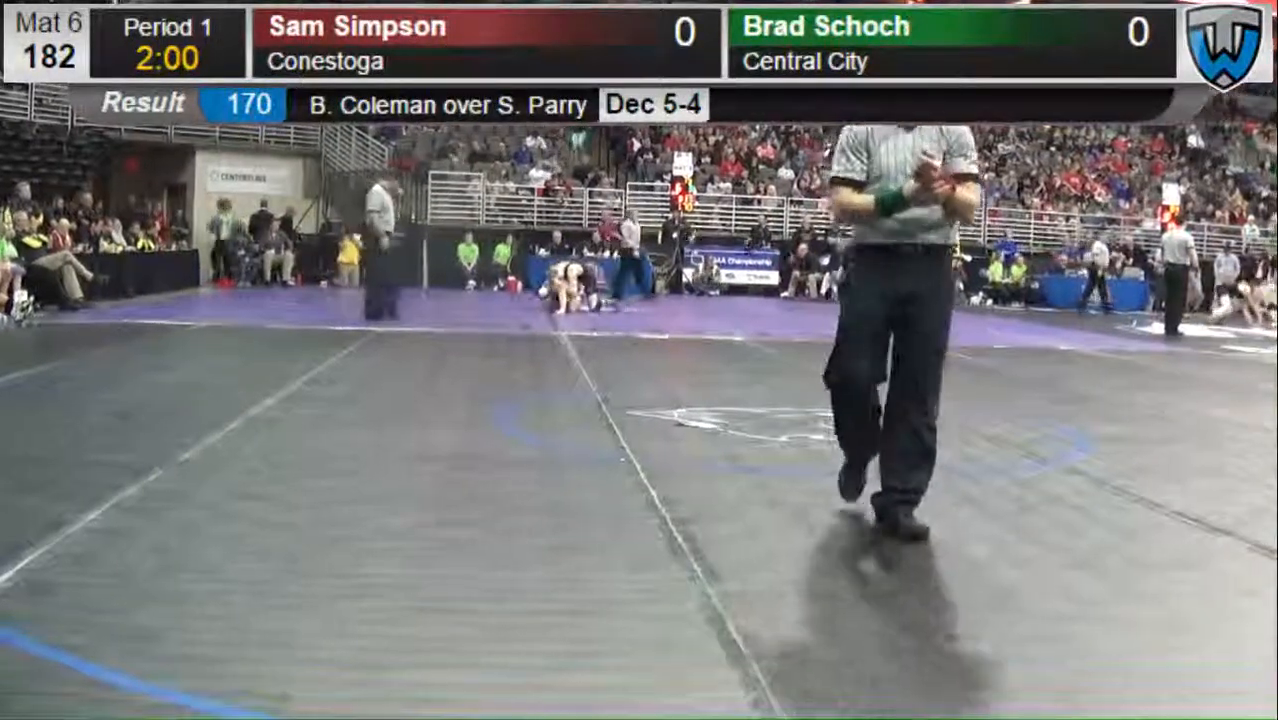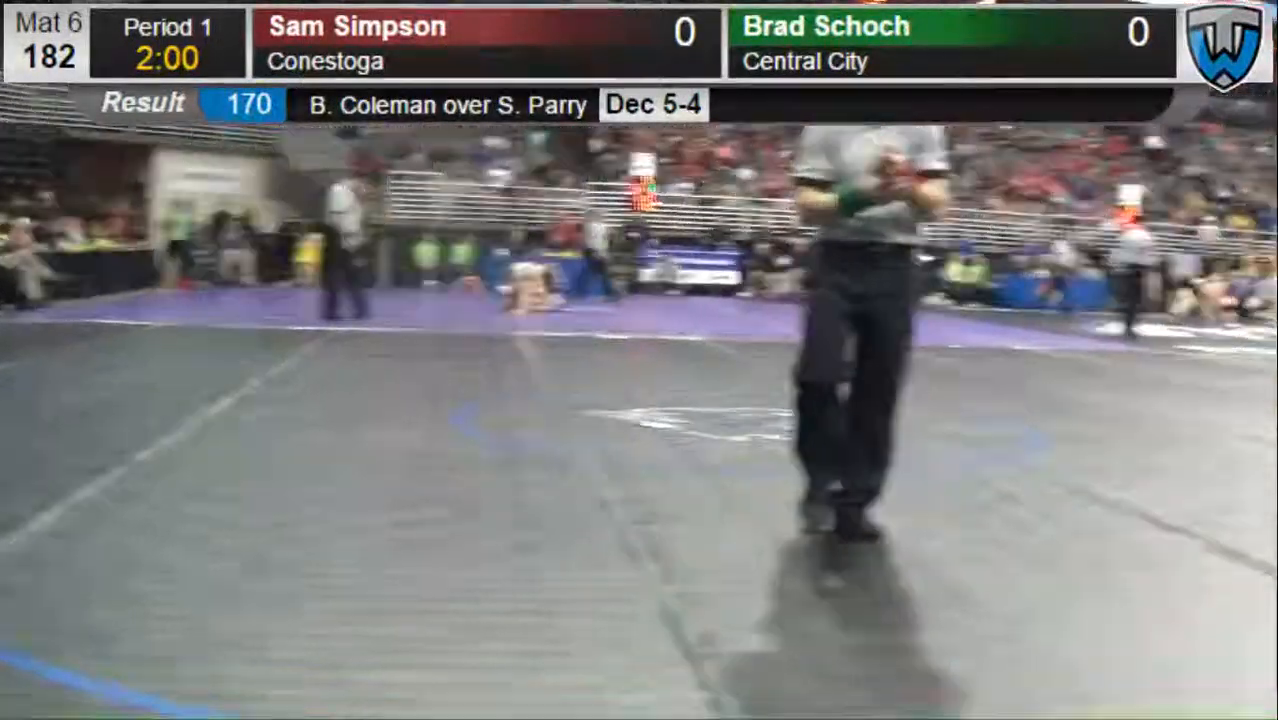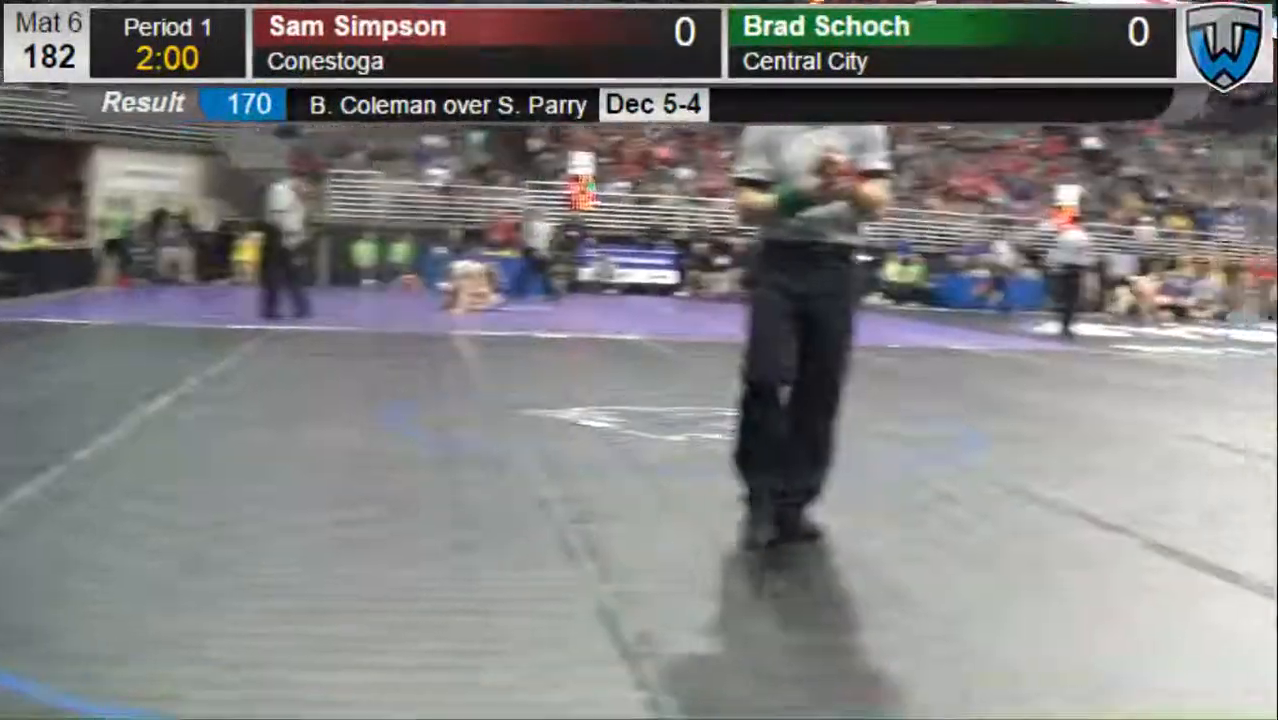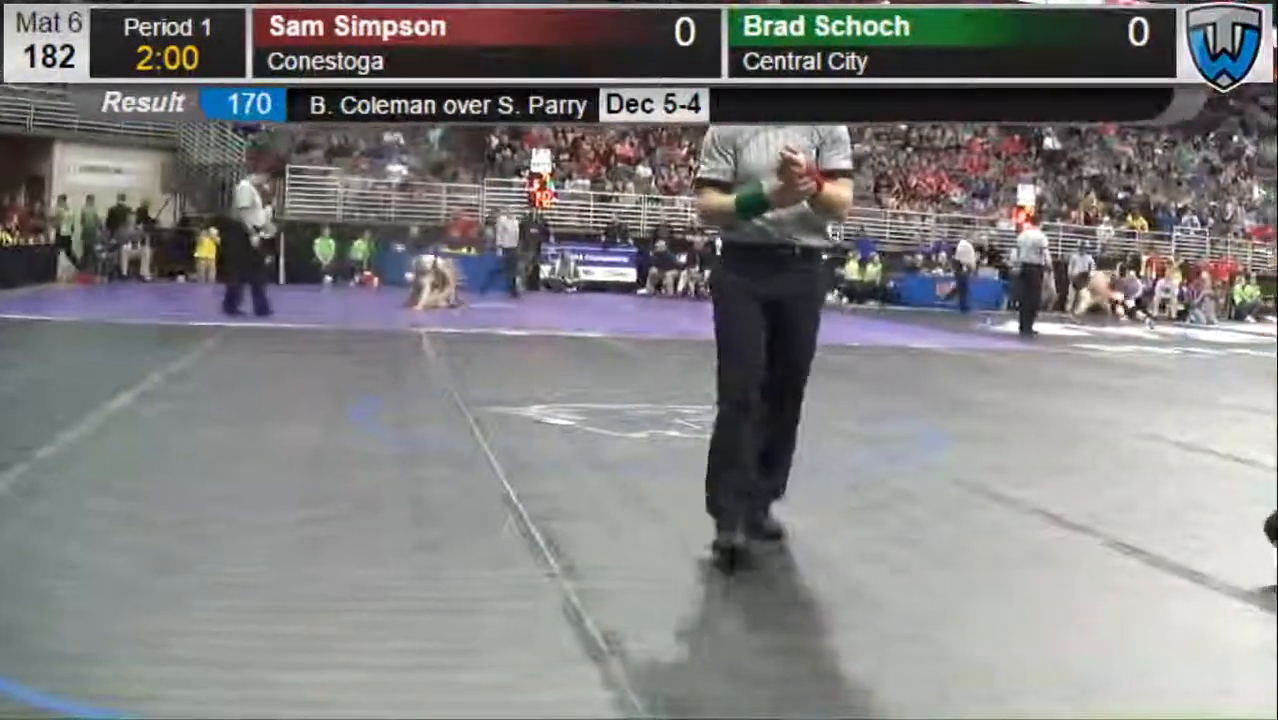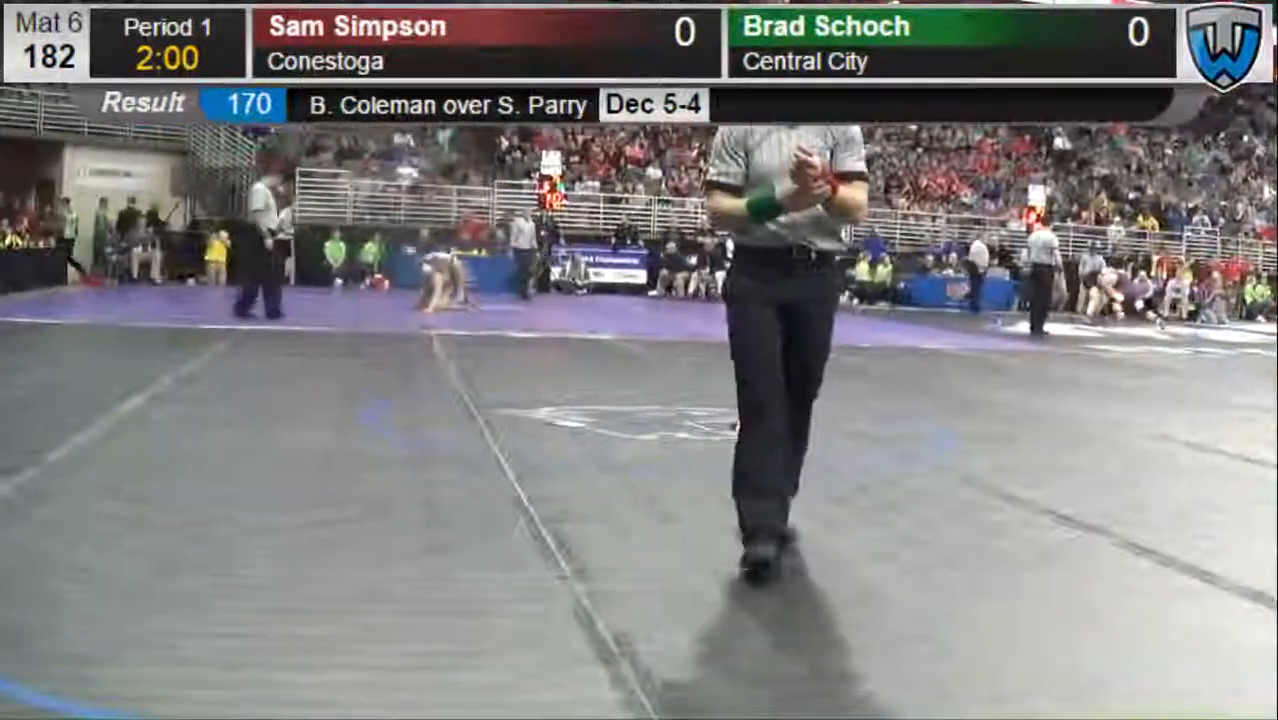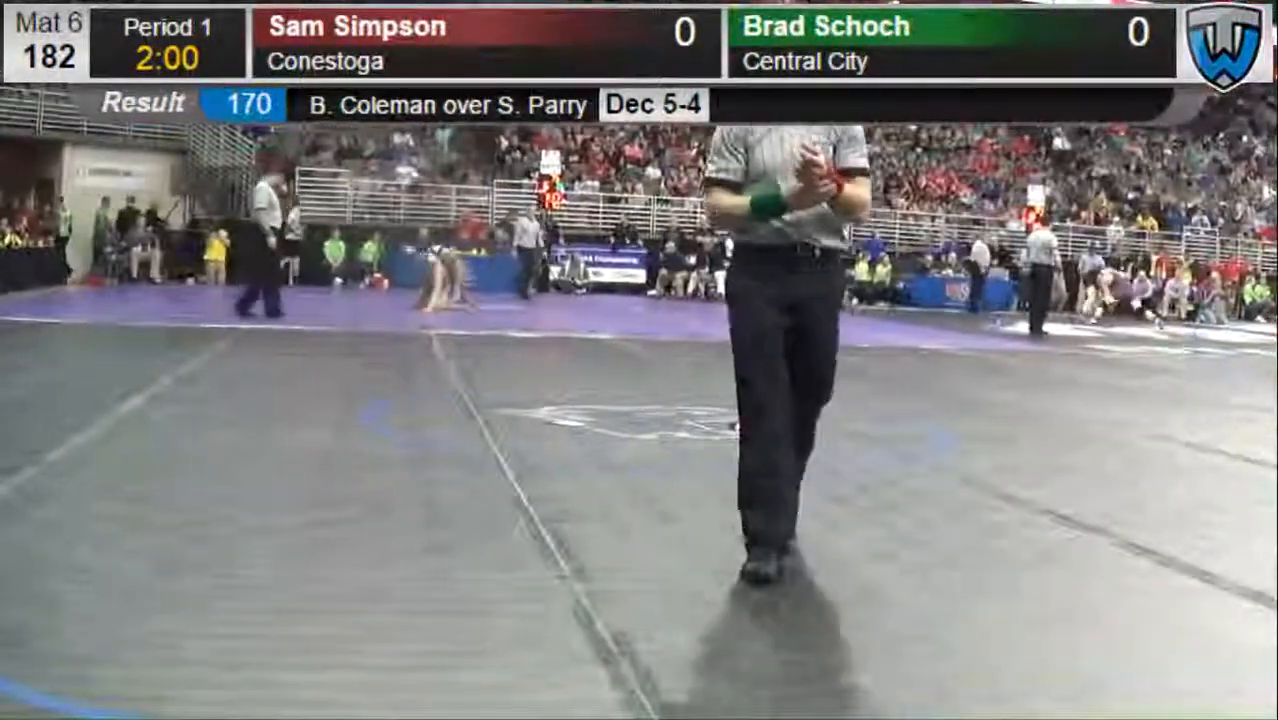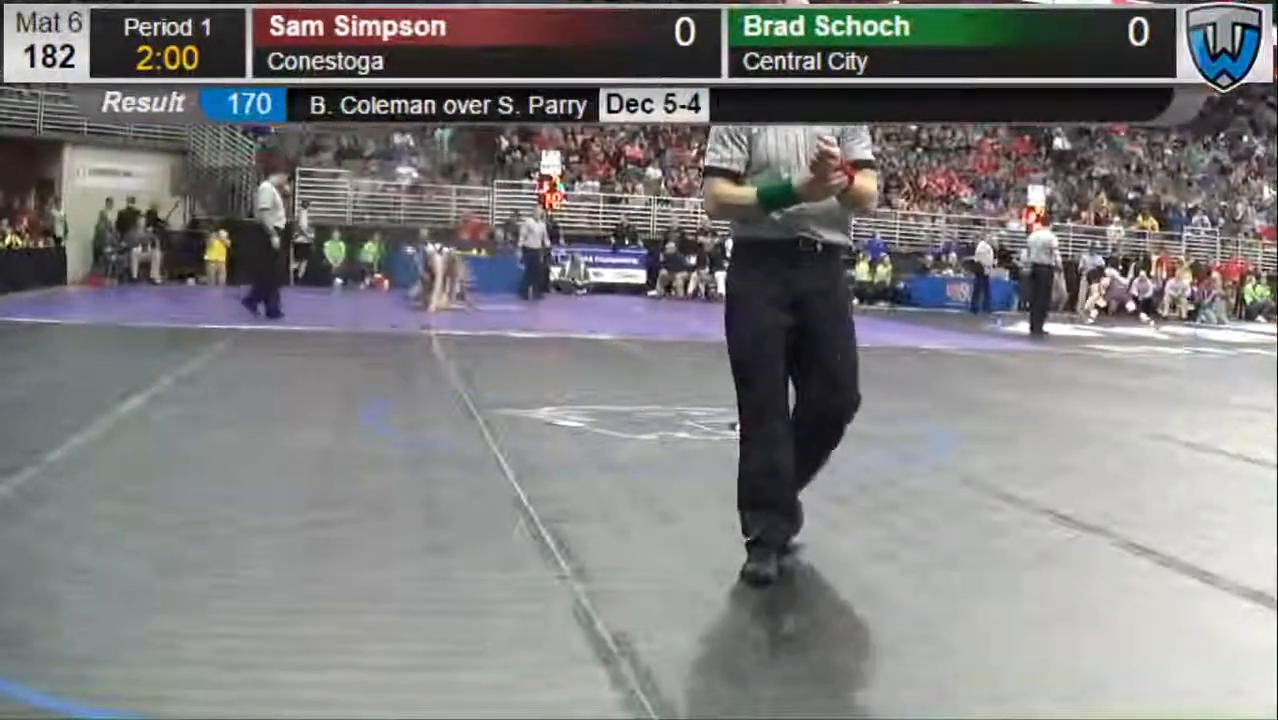
dt=0.1s
person 1, frame 1
left shoulder: (955, 133)
right shoulder: (860, 131)
left elbow: (970, 208)
right elbow: (842, 204)
left wrist: (944, 190)
right wrist: (903, 197)
left hip: (931, 269)
right hip: (871, 265)
left knee: (918, 389)
right knee: (849, 377)
left ankle: (898, 501)
right ankle: (858, 453)
person 1, frame 2
left shoulder: (923, 130)
right shoulder: (824, 131)
left elbow: (936, 205)
right elbow: (806, 204)
left wrist: (907, 187)
right wrist: (864, 196)
left hip: (894, 268)
right hip: (836, 264)
left knee: (878, 389)
right knee: (818, 375)
left ankle: (854, 500)
right ankle: (822, 474)
person 1, frame 3
left shoulder: (865, 131)
right shoulder: (766, 130)
left elbow: (877, 205)
right elbow: (747, 205)
left wrist: (847, 185)
right wrist: (804, 197)
left hip: (836, 271)
right hip: (777, 267)
left knee: (819, 393)
right knee: (764, 381)
left ankle: (794, 501)
right ankle: (763, 496)
person 1, frame 4
left shoulder: (828, 127)
right shoulder: (728, 127)
left elbow: (841, 205)
right elbow: (707, 206)
left wrist: (810, 186)
right wrist: (765, 198)
left hip: (803, 271)
right hip: (742, 269)
left knee: (785, 393)
right knee: (740, 392)
left ankle: (758, 501)
right ankle: (731, 517)
person 1, frame 5
left shoulder: (842, 128)
right shoulder: (738, 128)
left elbow: (856, 207)
right elbow: (717, 209)
left wrist: (825, 190)
right wrist: (779, 202)
left hip: (818, 275)
right hip: (755, 275)
left knee: (797, 401)
right knee: (763, 404)
left ankle: (774, 511)
right ankle: (762, 532)
person 1, frame 6
left shoulder: (843, 125)
right shoulder: (738, 125)
left elbow: (860, 205)
right elbow: (717, 207)
left wrist: (829, 188)
right wrist: (784, 200)
left hip: (821, 273)
right hip: (757, 273)
left knee: (806, 402)
right knee: (764, 406)
left ankle: (775, 510)
right ankle: (766, 538)
person 1, frame 7
left shoulder: (847, 120)
right shoulder: (737, 119)
left elbow: (867, 199)
right elbow: (717, 198)
left wrist: (842, 181)
right wrist: (793, 191)
left hip: (826, 269)
right hip: (759, 270)
left knee: (838, 400)
right knee: (763, 407)
left ankle: (782, 490)
right ankle: (766, 536)
